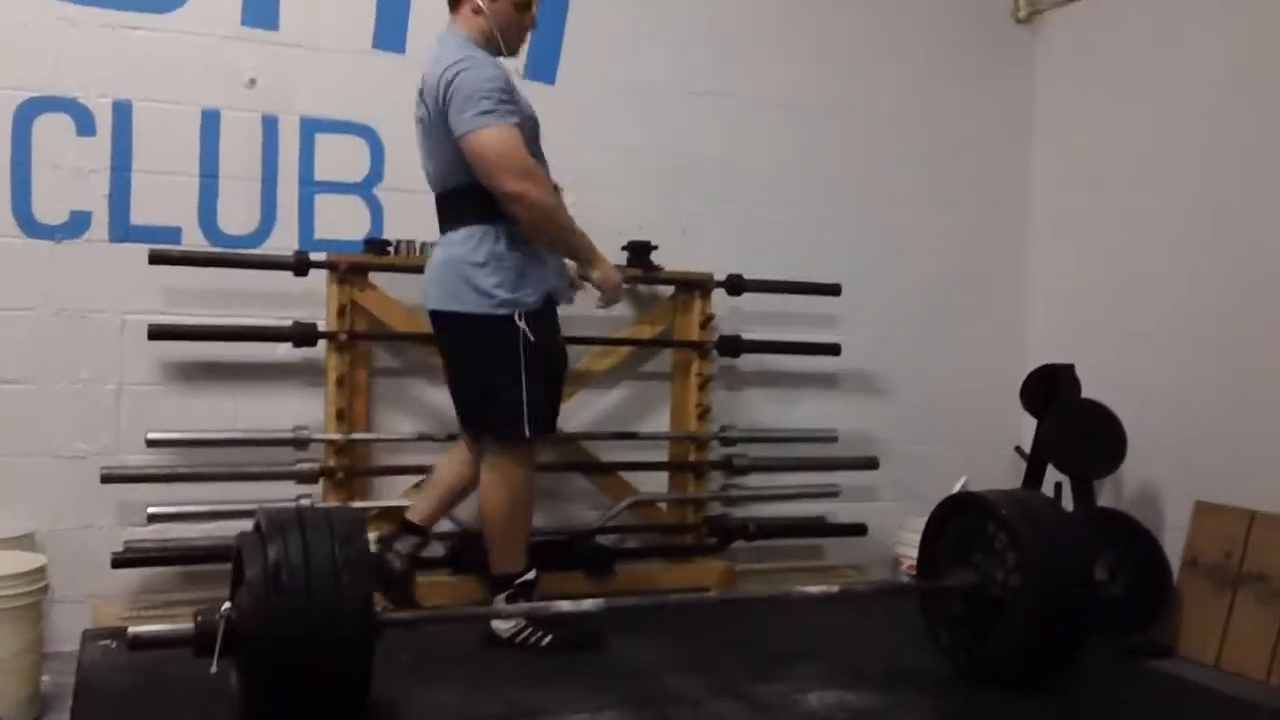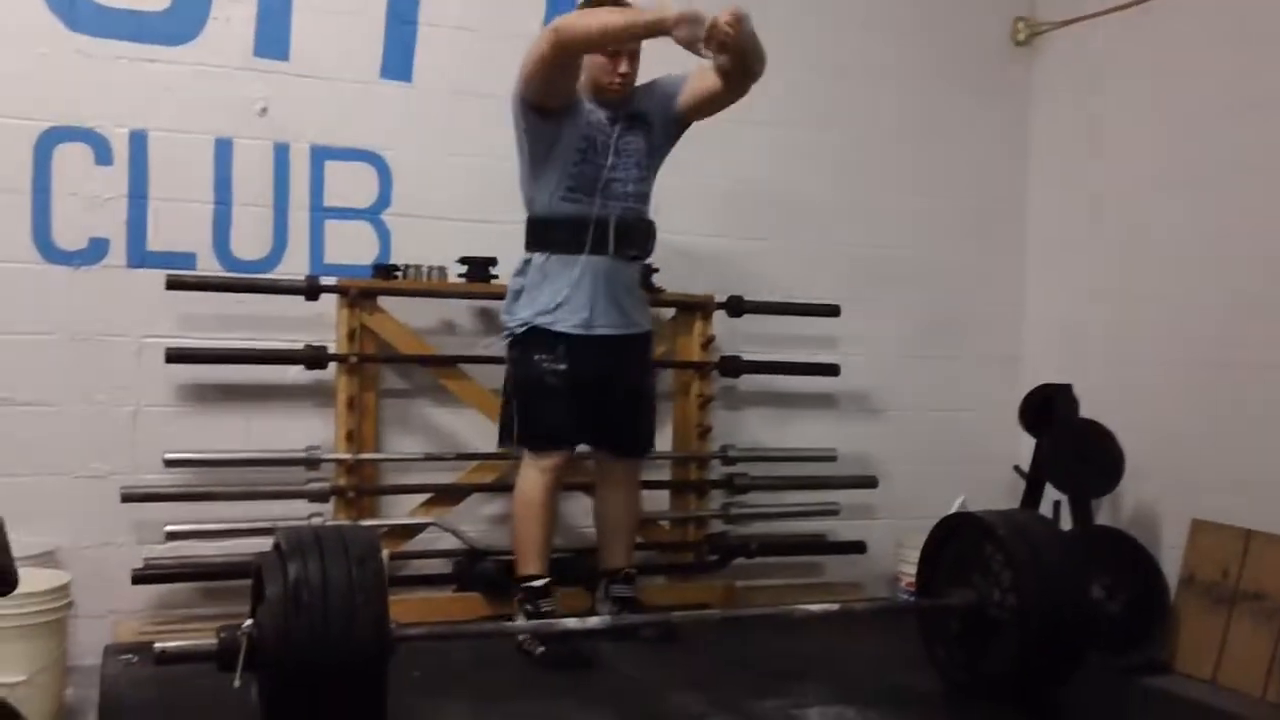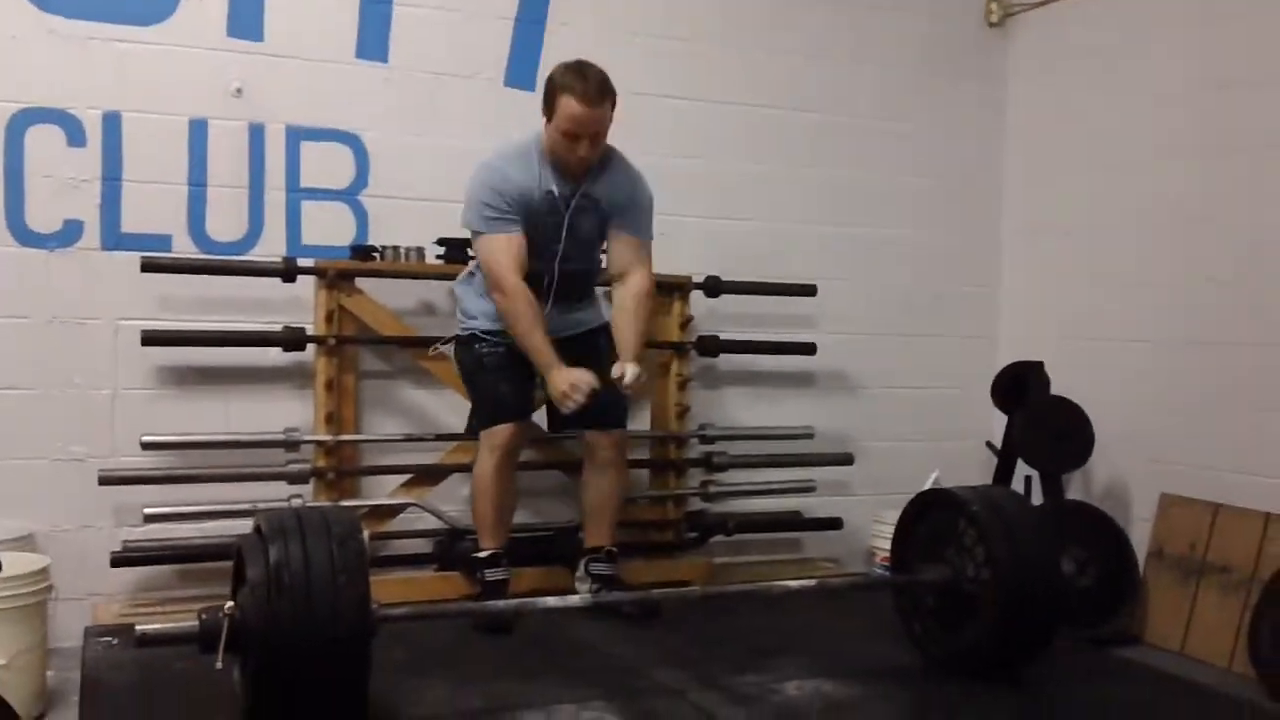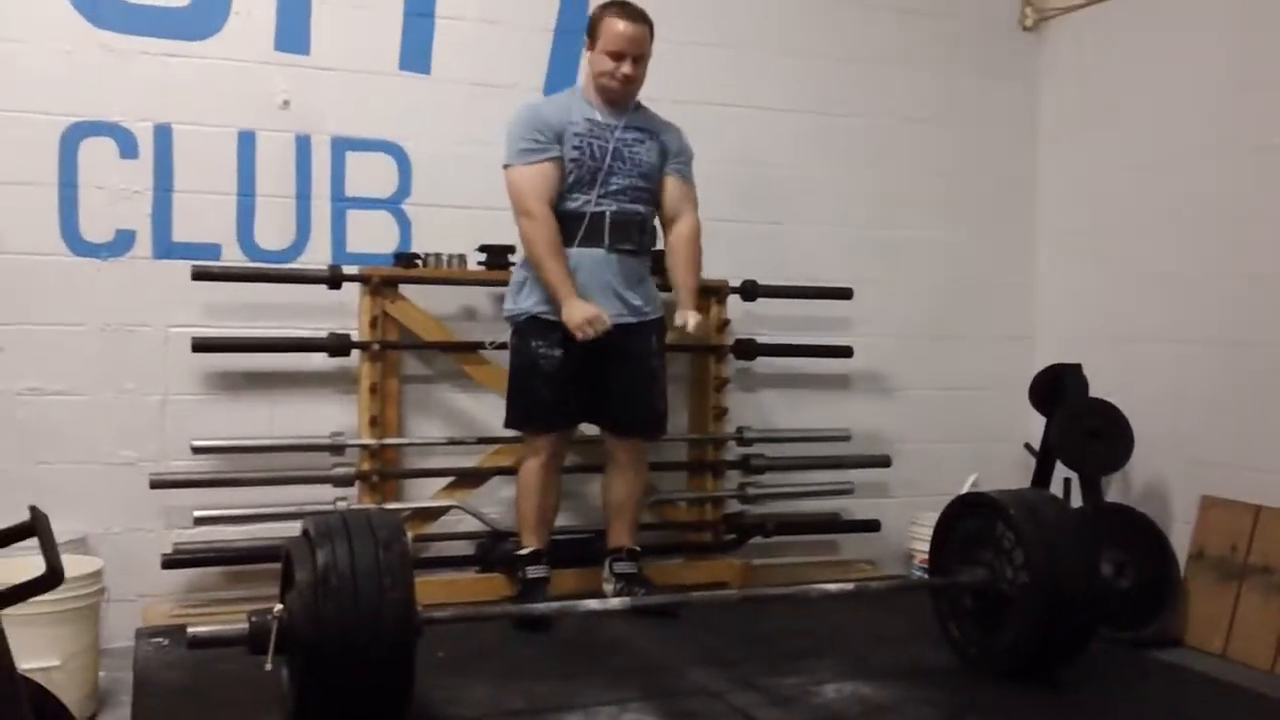
dt=0.7s
person 1, frame 1
left shoulder: (467, 73)
right shoulder: (473, 72)
right elbow: (517, 181)
left wrist: (560, 255)
right wrist: (588, 257)
left hip: (492, 283)
right hip: (497, 285)
left knee: (491, 438)
right knee: (514, 444)
left ankle: (403, 540)
right ankle: (513, 604)
person 1, frame 2
left shoulder: (654, 106)
right shoulder: (548, 101)
left elbow: (740, 75)
left hip: (624, 320)
right hip: (549, 317)
left knee: (623, 460)
right knee: (546, 457)
left ankle: (617, 594)
right ankle: (531, 606)
person 1, frame 3
left shoulder: (626, 184)
right shoulder: (501, 176)
left elbow: (634, 276)
right elbow: (506, 283)
left wrist: (628, 360)
right wrist: (553, 372)
left hip: (580, 324)
right hip: (494, 325)
left knee: (608, 441)
right knee: (503, 435)
left ankle: (598, 571)
right ankle: (490, 576)
person 1, frame 4
left shoulder: (665, 137)
right shoulder: (542, 118)
left elbow: (681, 221)
right elbow: (532, 213)
left wrist: (687, 304)
right wrist: (569, 301)
left hip: (635, 314)
right hip: (550, 313)
left knee: (629, 444)
right knee: (545, 443)
left ankle: (622, 567)
right ankle: (531, 574)
